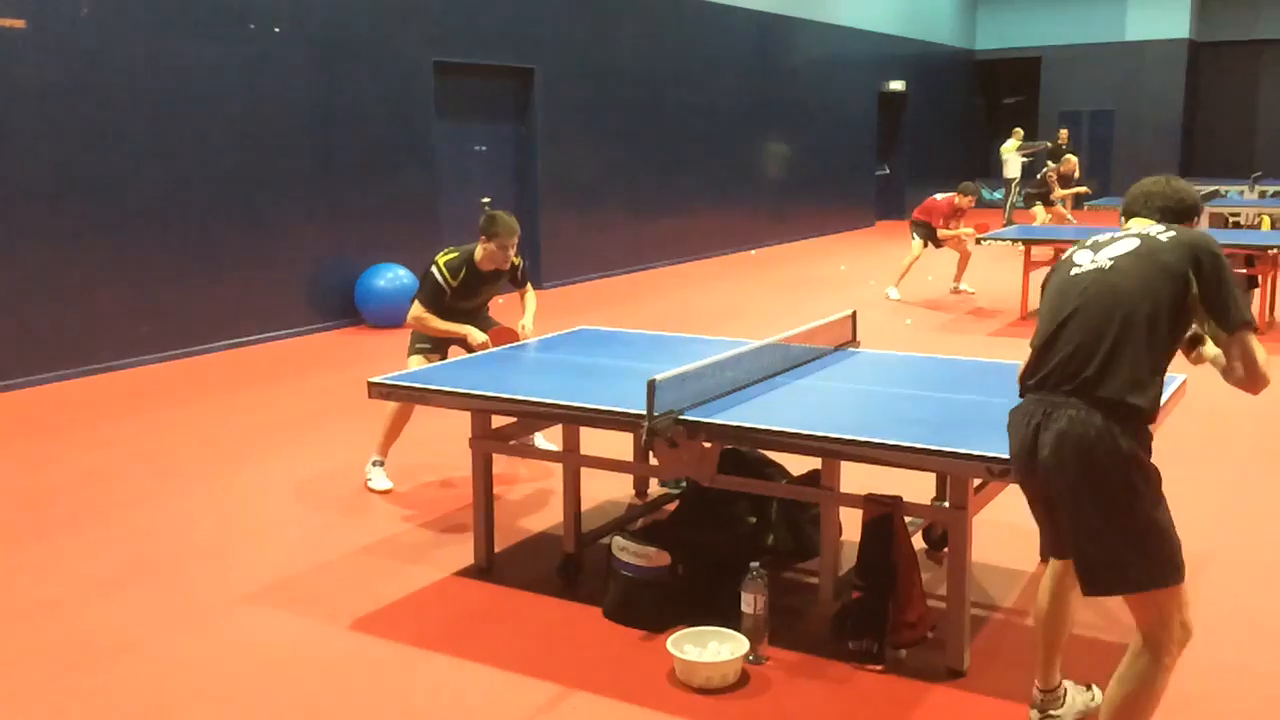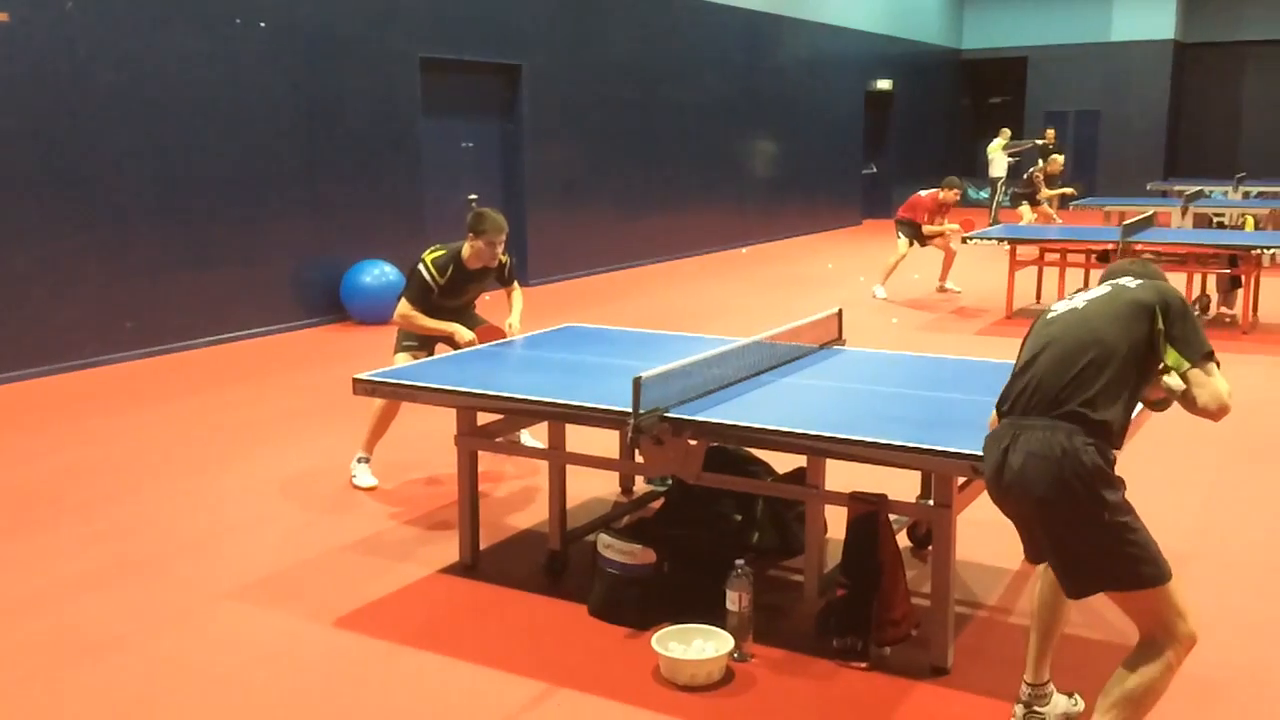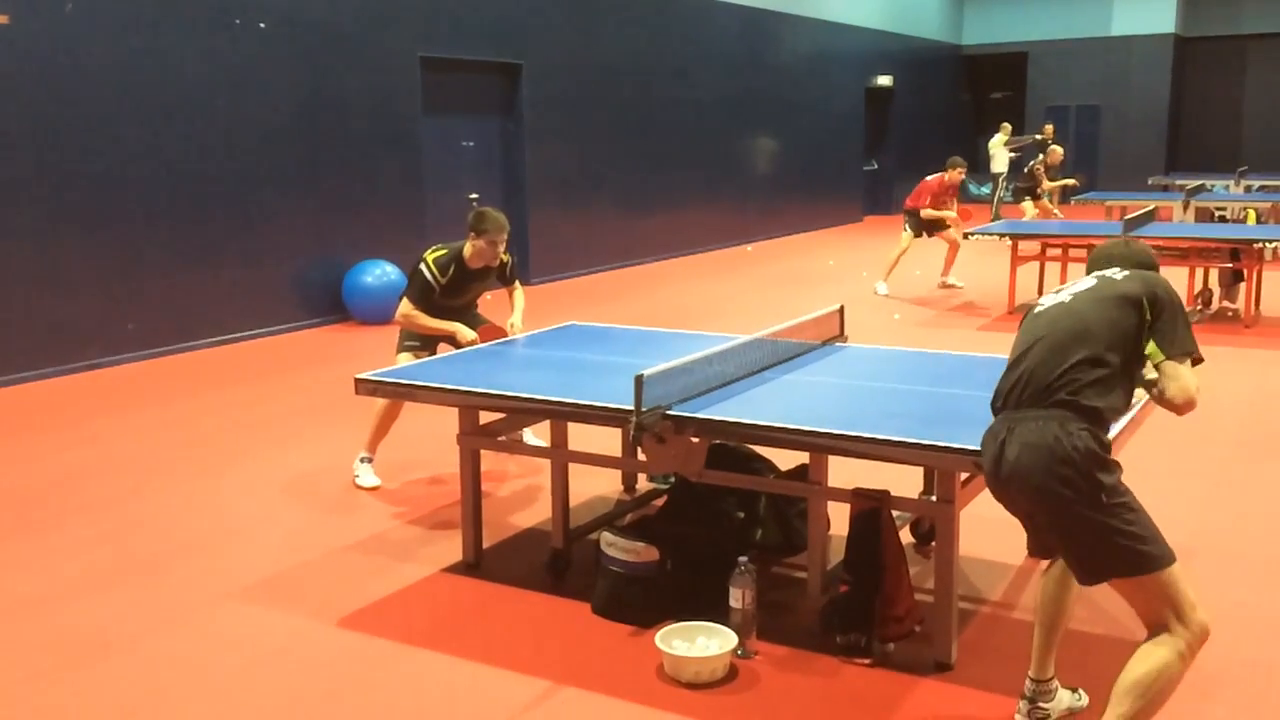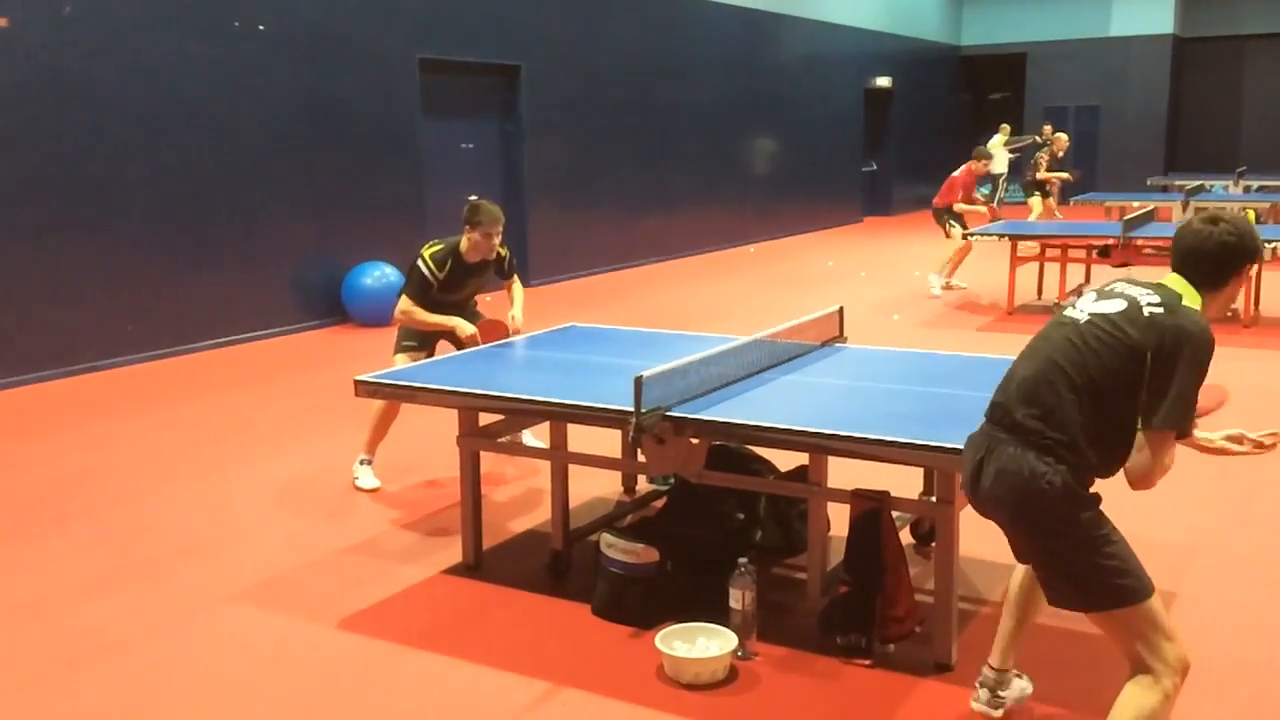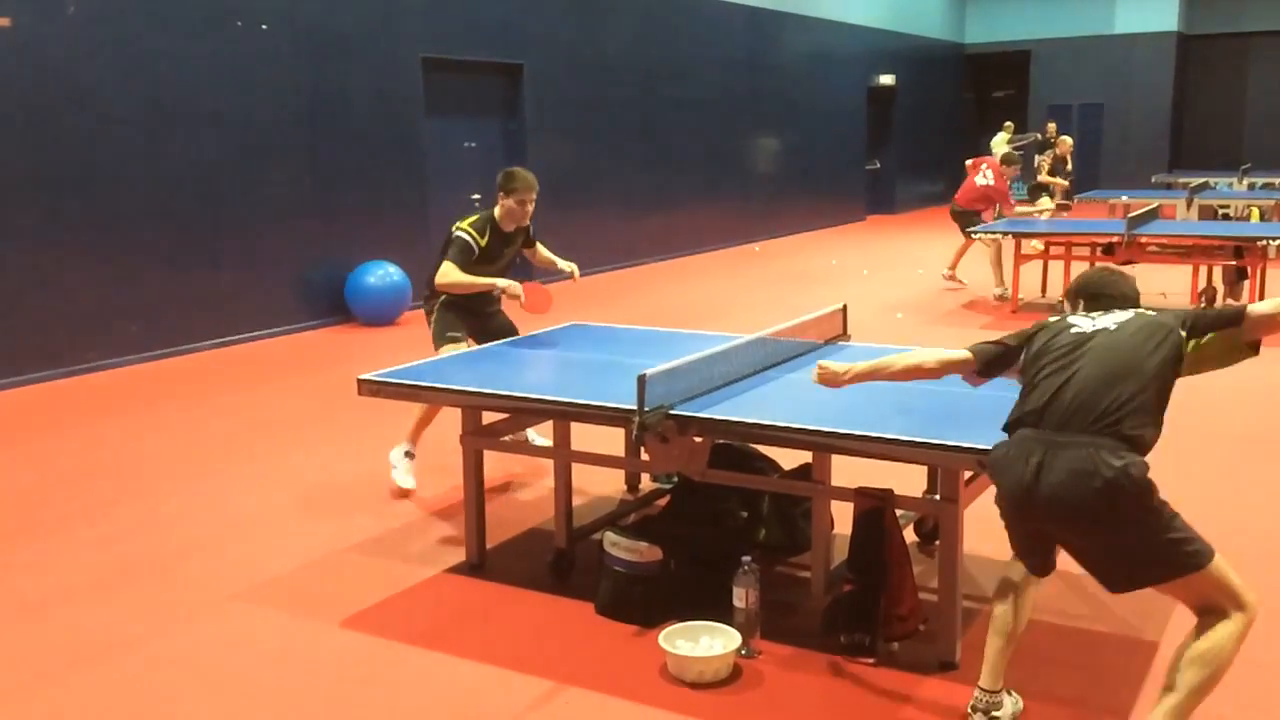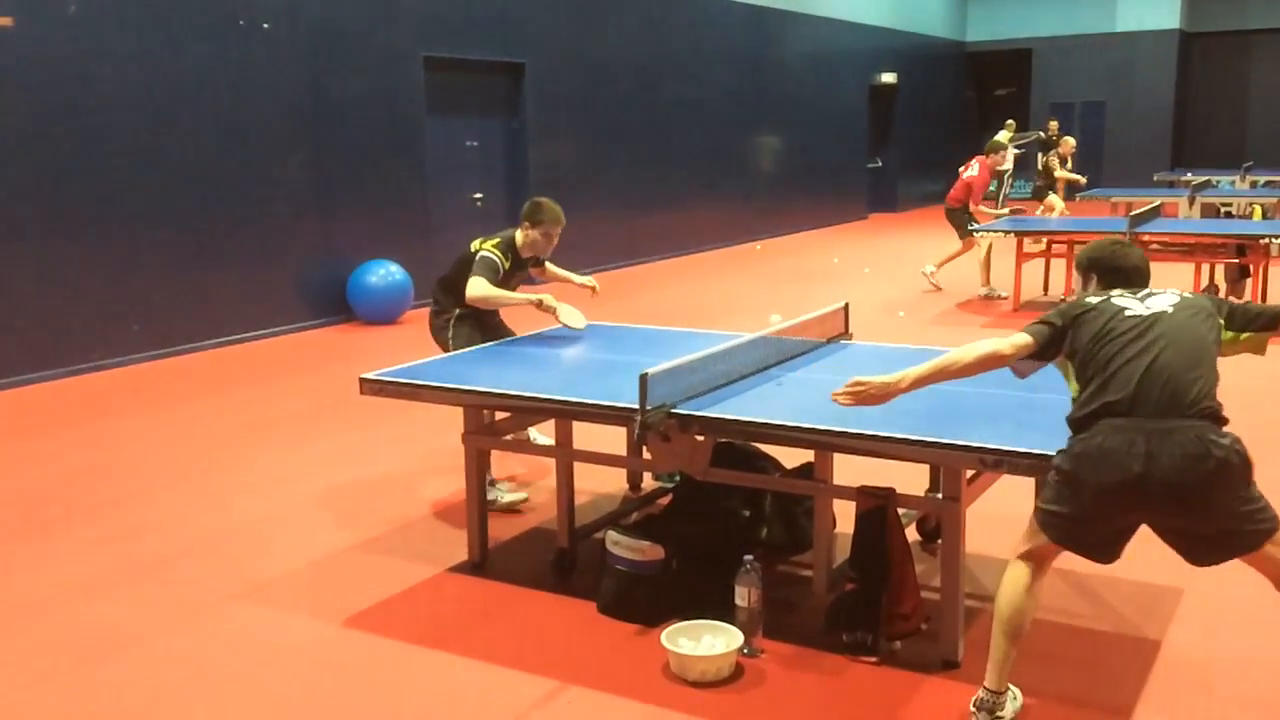
dt=0.5s
person 1, frame 1
left shoulder: (1075, 254)
right shoulder: (1194, 247)
right elbow: (1253, 376)
right wrist: (1205, 349)
left hip: (1031, 427)
right hip: (1100, 439)
left knee: (1065, 560)
right knee: (1166, 631)
person 1, frame 2
left shoulder: (1061, 309)
right shoulder: (1160, 296)
right elbow: (1214, 402)
right wrist: (1166, 384)
left hip: (1003, 456)
right hip: (1065, 461)
left knee: (1063, 554)
right knee: (1170, 637)
person 1, frame 3
left shoulder: (1051, 300)
right shoulder: (1151, 287)
right elbow: (1181, 397)
right wrist: (1143, 371)
left hip: (1002, 447)
right hip: (1060, 451)
left knee: (1066, 550)
right knee: (1182, 627)
person 1, frame 4
left shoulder: (1117, 290)
right shoulder: (1187, 330)
right elbow: (1142, 471)
left wrist: (1200, 438)
right wrist: (1190, 436)
left hip: (985, 456)
right hip: (1038, 479)
left knee: (1046, 544)
right knee: (1163, 665)
person 1, frame 5
left shoulder: (1046, 332)
right shoulder: (1171, 325)
left elbow: (936, 361)
right elbow: (1268, 313)
left wrist: (853, 372)
left hip: (1021, 467)
right hip: (1100, 477)
left knee: (1027, 566)
right knee: (1230, 612)
person 1, frame 6
left shoulder: (1081, 310)
right shoulder: (1202, 306)
left elbow: (1004, 349)
left wrist: (901, 382)
left hip: (1103, 456)
right hip: (1197, 456)
left knee: (1030, 557)
person 2, frame 1
left shoulder: (511, 262)
right shoulder: (449, 266)
left elbow: (527, 291)
right elbow: (415, 317)
left wrist: (527, 318)
right wrist: (465, 332)
left hip: (475, 318)
right hip: (434, 323)
right ankle: (377, 462)
person 2, frame 2
left shoulder: (499, 260)
right shoulder: (437, 264)
left elbow: (513, 289)
right elbow: (402, 315)
left wrist: (514, 316)
right wrist: (452, 330)
left hip: (462, 317)
right hip: (421, 320)
left ankle: (514, 430)
right ankle: (362, 458)
person 2, frame 3
left shoulder: (500, 260)
right shoulder: (438, 264)
left elbow: (515, 289)
right elbow: (404, 315)
left wrist: (516, 316)
right wrist: (454, 330)
left hip: (464, 316)
right hip: (423, 321)
left ankle: (516, 429)
right ankle: (365, 459)
person 2, frame 4
left shoulder: (498, 254)
right shoulder: (434, 259)
left elbow: (513, 282)
right elbow: (403, 313)
left wrist: (516, 309)
right wrist: (453, 324)
left hip: (462, 313)
right hip: (422, 317)
left ankle: (515, 432)
right ankle: (365, 460)
person 2, frame 5
left shoulder: (521, 226)
right shoulder: (472, 232)
left elbow: (533, 251)
right elbow: (443, 280)
left wrist: (558, 263)
right wrist: (496, 283)
left hip: (486, 303)
right hip: (450, 303)
left ankle: (519, 431)
right ankle: (406, 451)
person 2, frame 6
left shoulder: (530, 248)
right shoulder: (494, 252)
left elbow: (539, 268)
right elbow: (475, 294)
left wrist: (573, 279)
right wrist: (532, 299)
left hip: (482, 315)
right hip: (453, 316)
left ankle: (521, 430)
right ankle: (484, 485)
